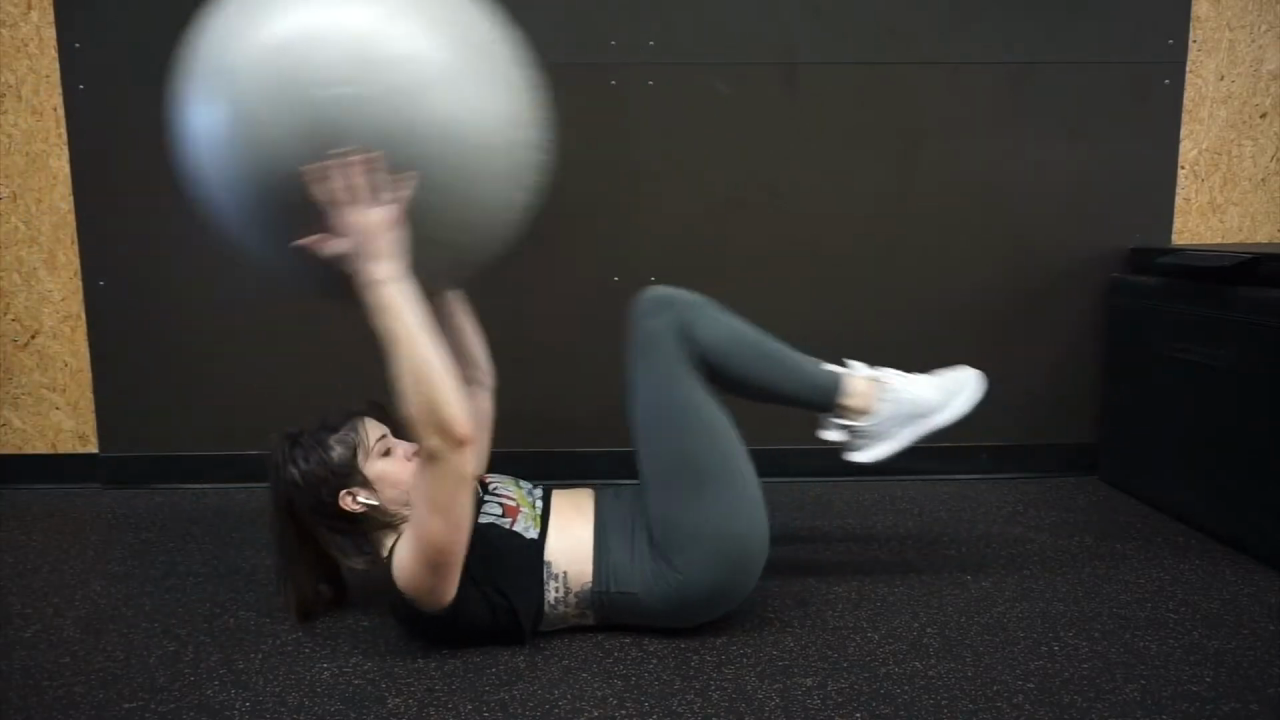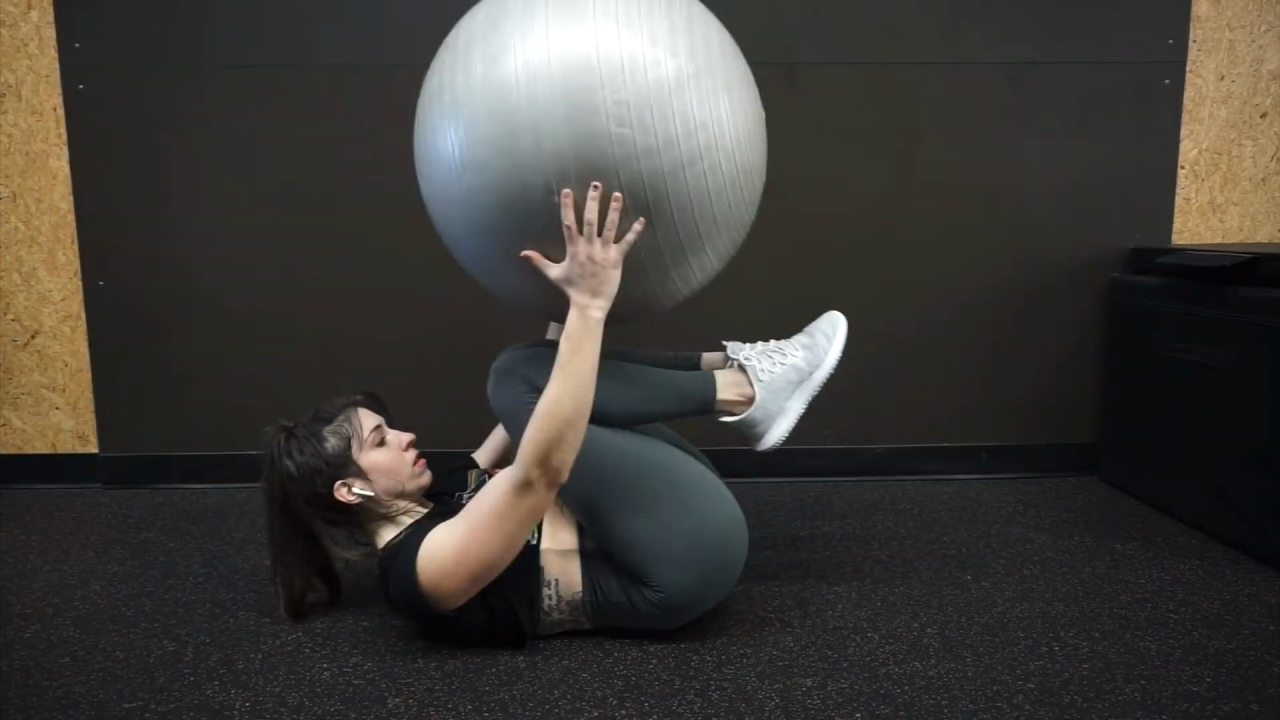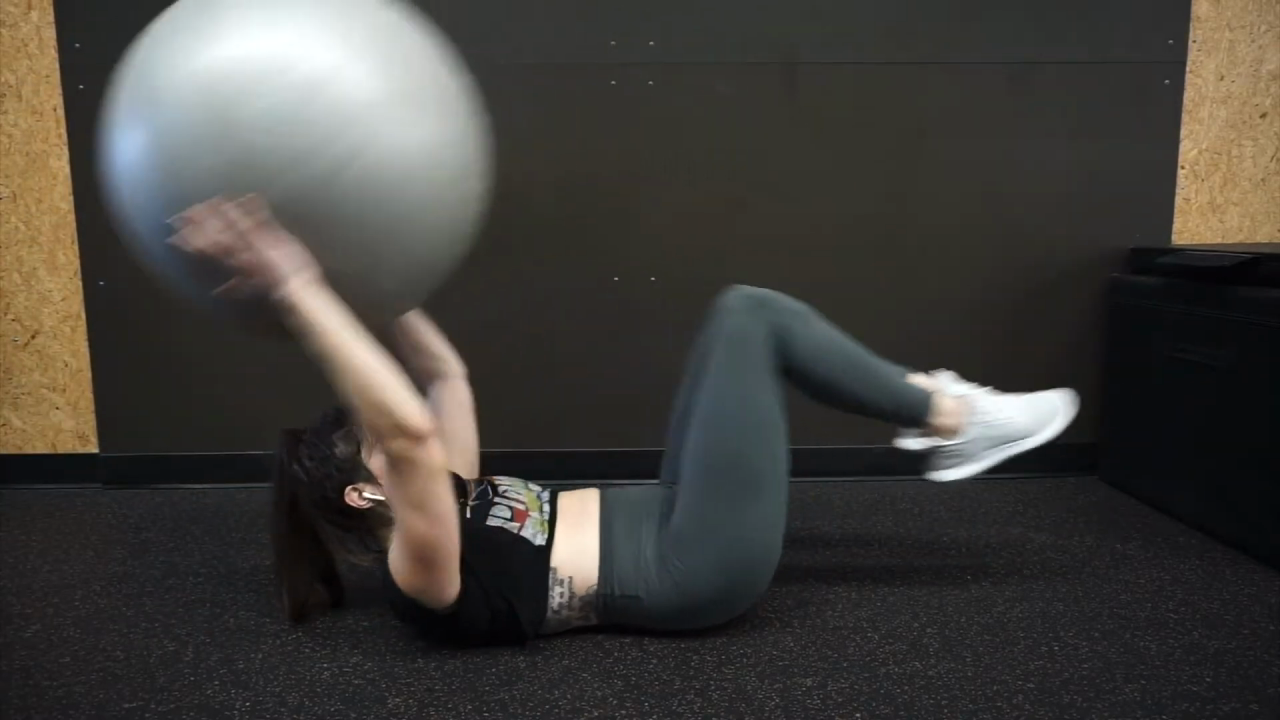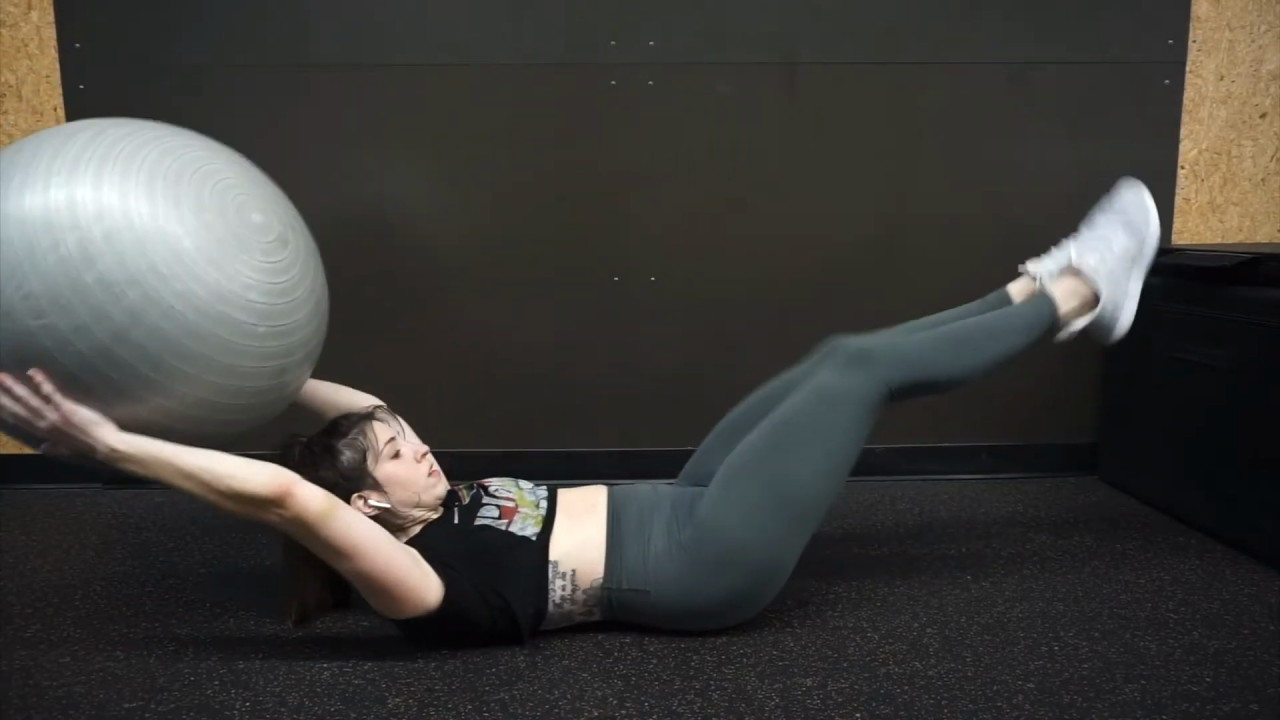
dt=0.5s
person 1, frame 1
left shoulder: (452, 520)
right shoulder: (424, 582)
left elbow: (475, 379)
right elbow: (448, 436)
left wrist: (423, 274)
right wrist: (382, 270)
left hip: (692, 543)
right hip: (701, 562)
left knee: (660, 322)
right knee: (657, 313)
left ankle: (857, 398)
right ankle: (861, 403)
person 1, frame 2
left shoulder: (436, 500)
right shoulder: (423, 568)
left elbow: (533, 430)
right elbow: (543, 467)
left wrist: (578, 297)
right wrist: (589, 301)
left hip: (678, 534)
right hip: (687, 553)
left knee: (532, 375)
right knee: (520, 377)
left ankle: (738, 374)
right ankle: (744, 390)
person 1, frame 3
left shoulder: (452, 508)
right shoulder: (422, 577)
left elbow: (444, 378)
right elbow: (407, 427)
right wrist: (297, 289)
left hip: (664, 526)
right hip: (702, 571)
left knee: (745, 318)
right knee: (751, 316)
left ankle: (933, 405)
right ankle: (948, 421)
person 1, frame 4
left shoulder: (442, 514)
right shoulder: (422, 593)
left elbow: (362, 411)
right elbow: (283, 492)
right wrist: (110, 439)
left hip: (688, 512)
right hip: (710, 560)
left knee: (844, 357)
right knee: (861, 370)
left ankle: (1051, 287)
right ankle: (1077, 297)
